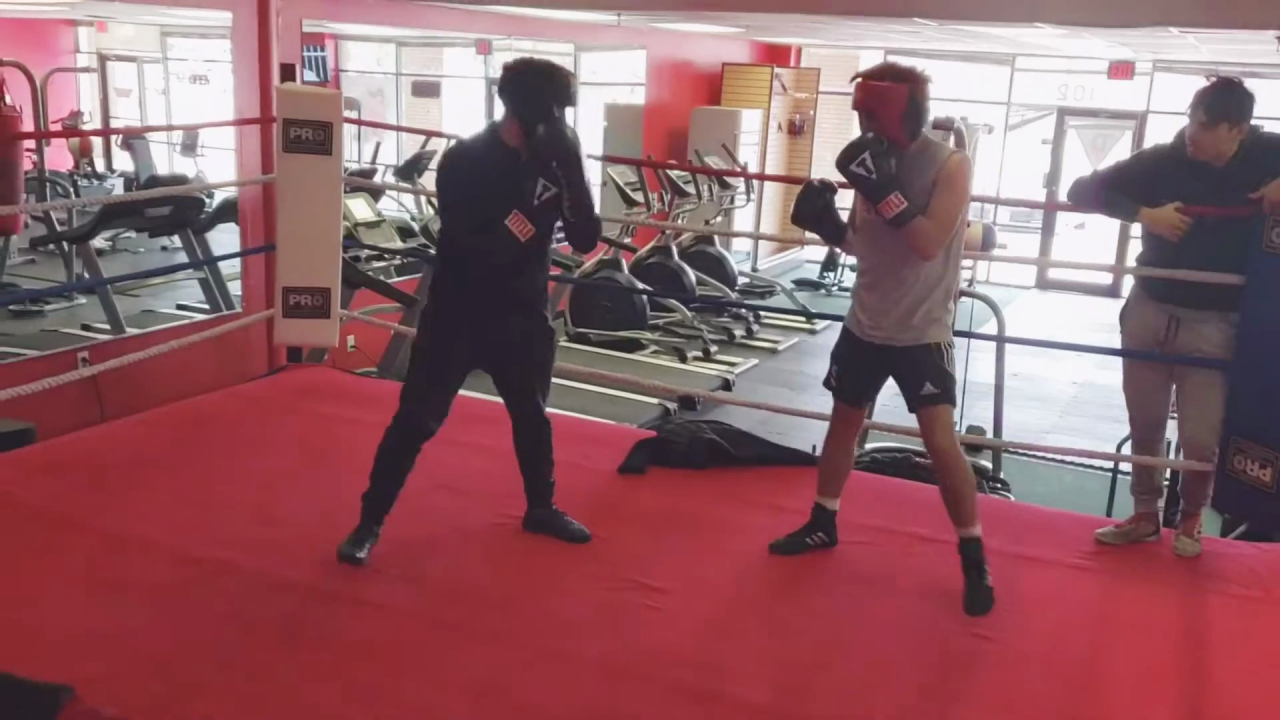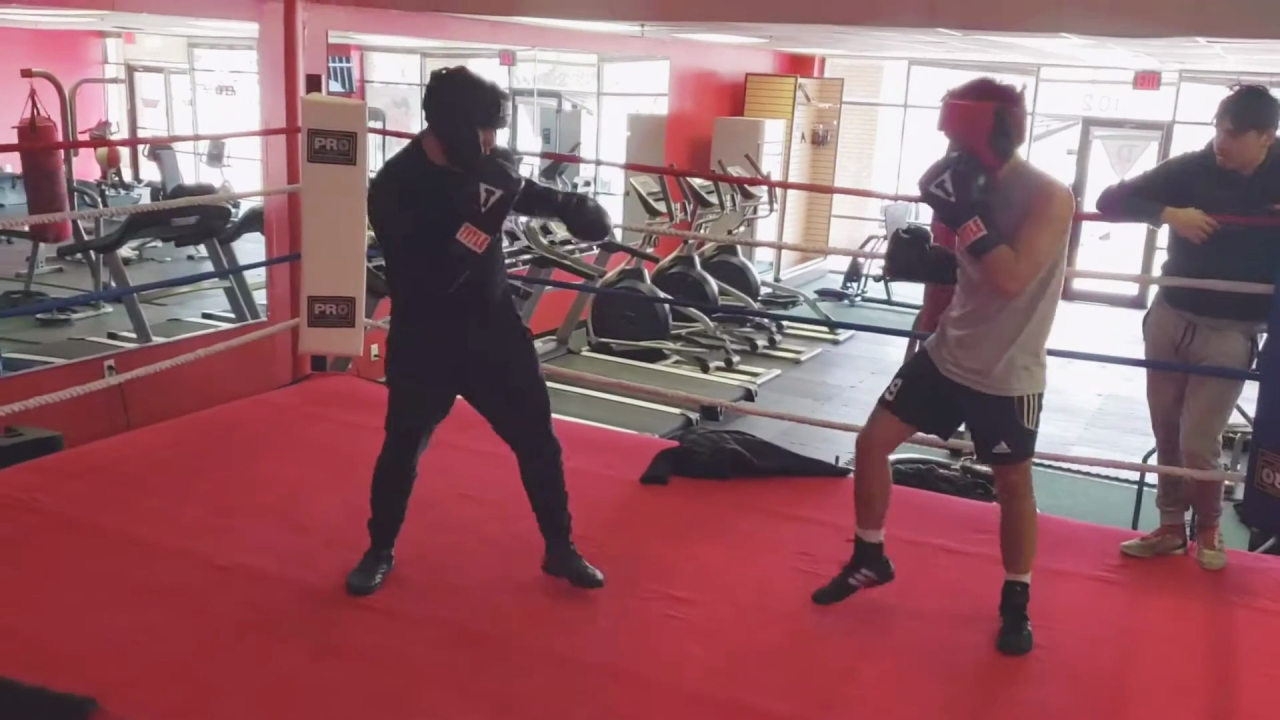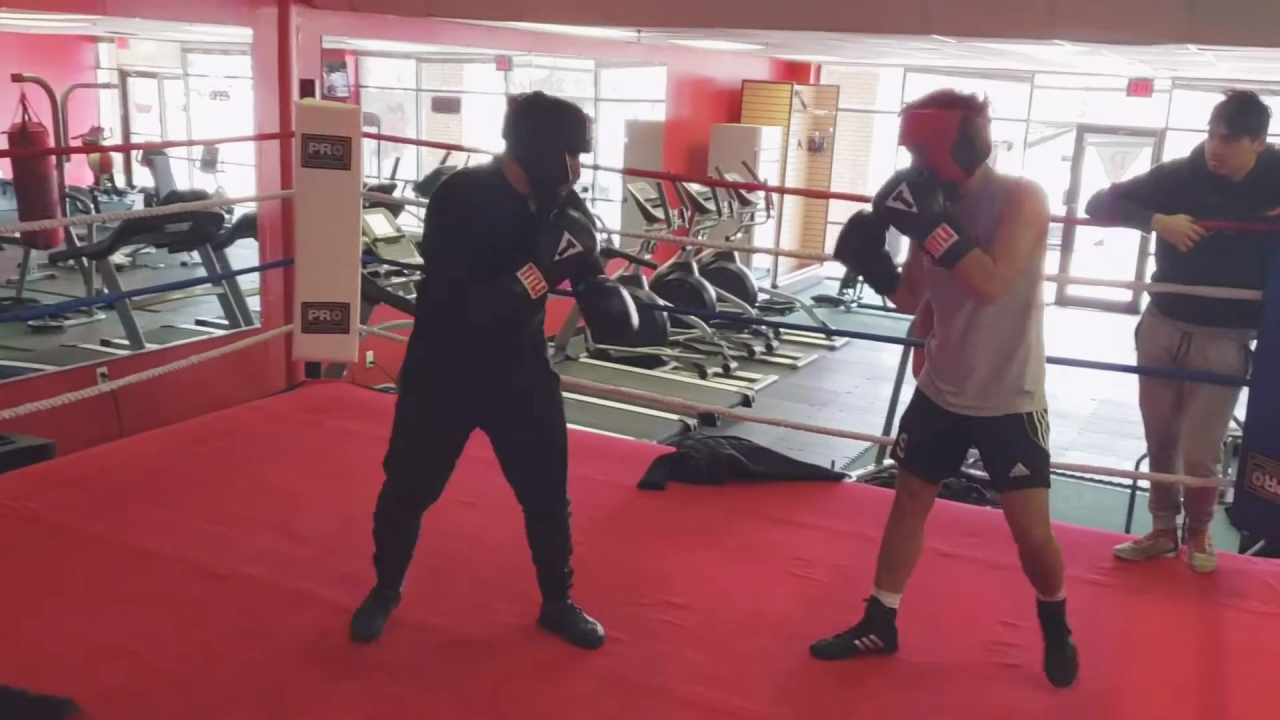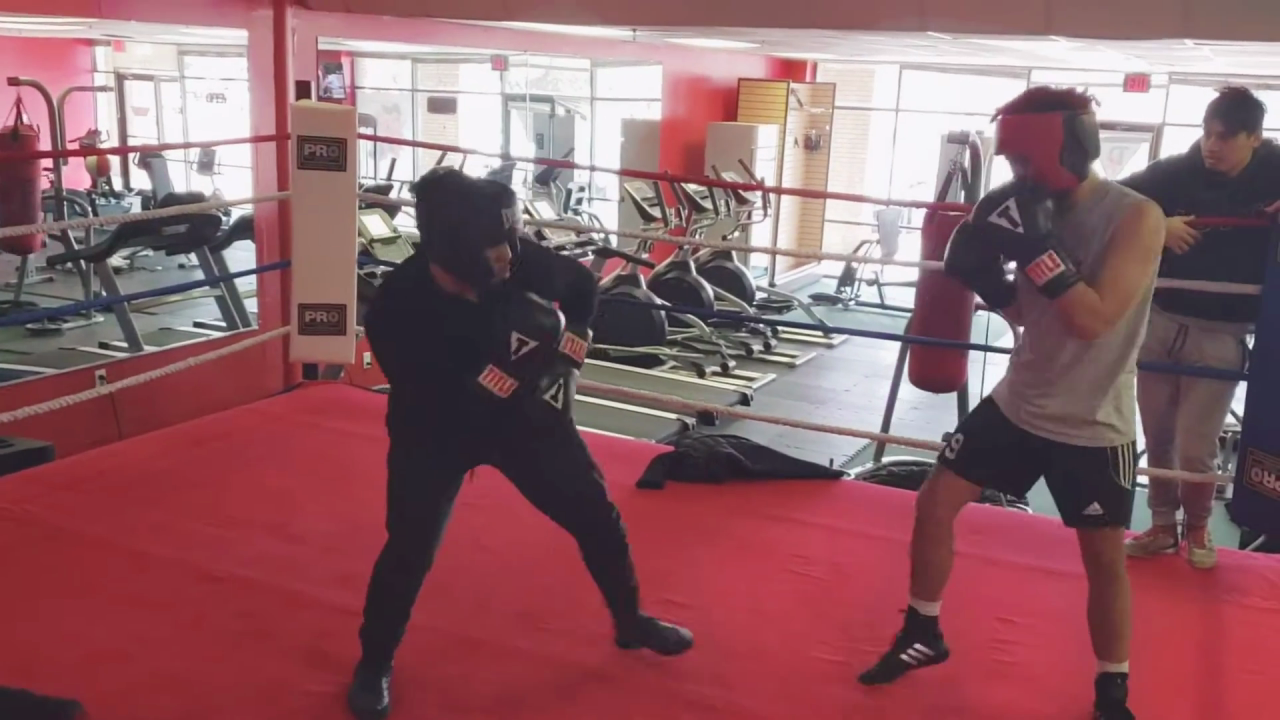
dt=0.5s
person 1, frame 1
left shoulder: (949, 166)
right shoulder: (877, 164)
left elbow: (928, 243)
left wrist: (884, 189)
right wrist: (826, 221)
left hip: (922, 331)
right hip: (865, 324)
left knee: (941, 441)
right knee: (844, 422)
left ankle: (974, 559)
right ankle: (822, 523)
person 1, frame 2
left shoulder: (1049, 197)
right shoulder: (977, 190)
left elbow: (1012, 278)
left wrist: (964, 216)
right wrist: (930, 261)
left hip: (1006, 374)
right hip: (946, 353)
left knee: (1013, 485)
right knee: (871, 443)
left ankle: (1016, 601)
right ankle: (870, 557)
person 1, frame 3
left shoulder: (1022, 199)
right shoulder: (934, 203)
left elbow: (989, 283)
right elbow: (911, 297)
left wrist: (929, 225)
right wrist: (875, 263)
left hip: (1010, 398)
right hip: (941, 390)
left knee: (1029, 526)
right knee: (909, 503)
left ankle: (1054, 614)
right ankle: (879, 626)
person 1, frame 4
left shoulder: (1136, 217)
right shoulder: (1040, 210)
left elbow: (1094, 319)
left wrist: (1033, 247)
right wrist: (987, 279)
left hip: (1092, 424)
right hip: (1016, 401)
left knee: (1105, 559)
right knee: (934, 503)
right ankle: (923, 633)
person 2, frame 1
left shoulder: (555, 159)
right shoulder: (465, 162)
left elbow: (586, 241)
right elbow: (472, 251)
left wrist: (574, 179)
right wrist: (533, 207)
left hip: (523, 314)
right hip: (458, 313)
left knee: (532, 415)
right knee: (417, 418)
left ankle: (541, 509)
right ankle: (370, 523)
person 2, frame 2
left shoulder: (490, 163)
right shoulder: (394, 186)
left elbow: (528, 195)
right elbow: (424, 279)
left wrist: (567, 205)
right wrist: (481, 219)
left hip: (493, 326)
right hip: (424, 338)
left knee: (536, 437)
right knee: (402, 447)
left ankle: (560, 549)
right ankle: (381, 550)
person 2, frame 3
left shoulder: (562, 205)
right shoulder: (459, 200)
left elbow: (589, 279)
right elbow: (458, 306)
left wrist: (610, 303)
right wrist: (543, 268)
left hip: (520, 369)
right hip: (442, 370)
left knee: (547, 490)
right knee: (410, 486)
left ankle: (557, 603)
right ankle: (386, 590)
person 2, frame 4
left shoulder: (522, 262)
right shoulder: (397, 307)
left elbow: (581, 283)
right elbow: (426, 417)
left wrist: (562, 364)
right wrist: (507, 365)
left hip: (521, 410)
right hip: (436, 432)
left knee: (594, 511)
right knee: (410, 545)
left ankle: (630, 619)
right ankle: (375, 662)
person 3, frame 1
right shoulder: (1162, 160)
right elbow: (1083, 190)
right wrist: (1144, 214)
left hip: (1213, 320)
right hip: (1149, 309)
left knee: (1201, 436)
right knee: (1145, 424)
left ankle: (1191, 518)
right ankle: (1145, 514)
person 3, frame 2
right shoulder: (1190, 169)
right elbow: (1111, 199)
right wrist: (1169, 214)
left hip: (1231, 329)
right hip: (1170, 316)
left knee: (1198, 443)
right knee: (1167, 436)
left ankle: (1209, 528)
right ankle: (1172, 527)
person 3, frame 3
right shoulder: (1178, 175)
right elbow: (1101, 203)
right wrist: (1157, 221)
left hip: (1225, 337)
right hip: (1163, 325)
left knee: (1200, 452)
right knee: (1160, 440)
left ankle: (1198, 531)
right ankle: (1163, 530)
person 3, frame 4
right shoulder: (1176, 171)
right wrist: (1158, 224)
left hip: (1222, 332)
right hip: (1161, 320)
left knee: (1197, 447)
right knee: (1158, 435)
left ankle: (1198, 527)
right ankle: (1163, 526)
